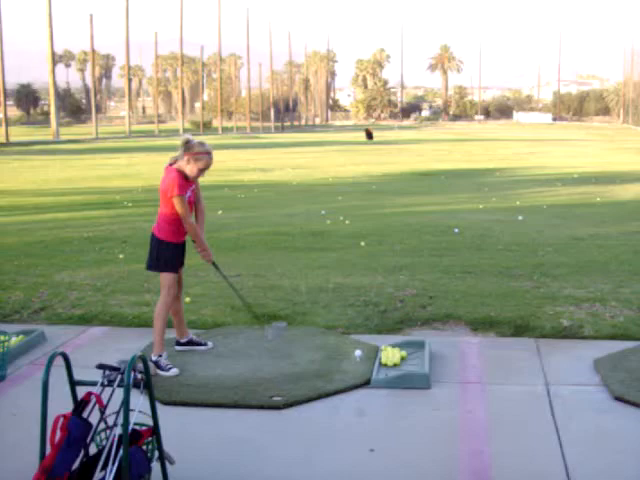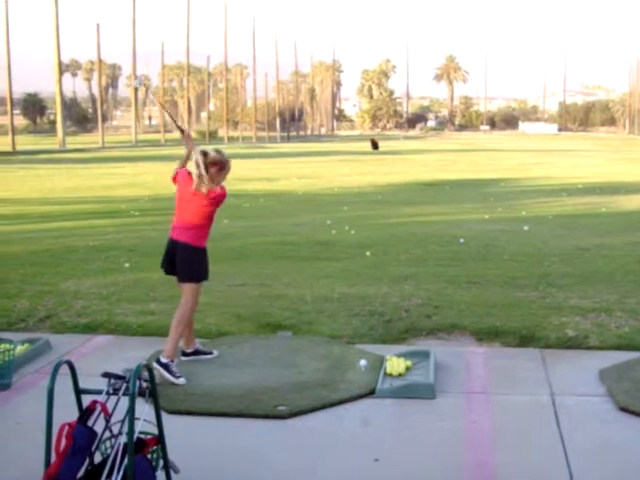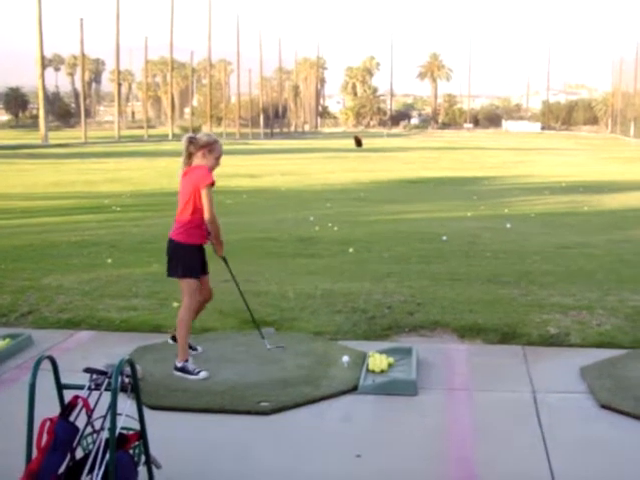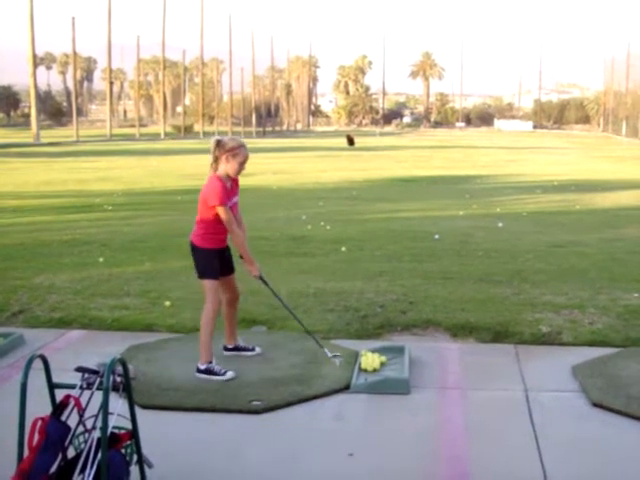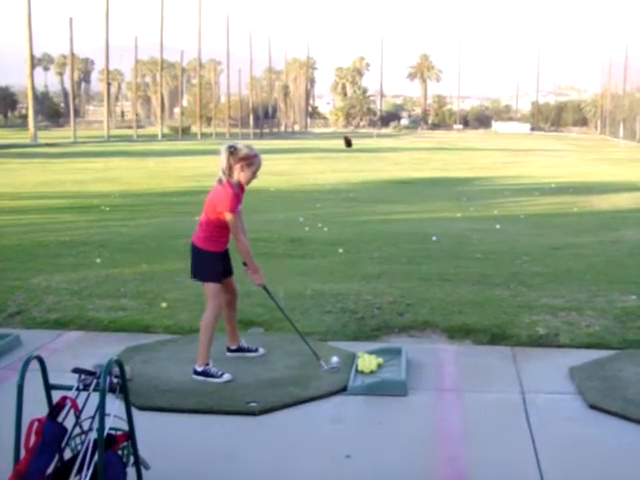
dt=0.7s
person 1, frame 1
left shoulder: (187, 175)
right shoulder: (174, 181)
left elbow: (199, 207)
right elbow: (188, 220)
left wrist: (201, 241)
right wrist: (203, 247)
left hip: (177, 240)
right hip: (165, 242)
left knee: (177, 288)
right knee: (168, 293)
left ankle: (183, 337)
right ankle: (157, 354)
person 1, frame 2
left shoulder: (183, 178)
right shoulder: (219, 194)
right elbow: (211, 185)
left wrist: (189, 150)
right wrist: (192, 146)
left hip: (175, 244)
right hip: (193, 250)
left knee: (189, 300)
right knee: (188, 303)
left ankle: (190, 347)
right ankle: (166, 358)
person 1, frame 3
left shoulder: (190, 174)
right shoulder: (203, 174)
right elbow: (209, 216)
left wrist: (211, 239)
right wrist: (219, 243)
left hip: (194, 244)
right hip: (184, 245)
left knee: (205, 293)
right knee: (191, 301)
left ankle: (179, 335)
right ankle: (182, 362)
person 1, frame 4
left shoulder: (233, 182)
right shoulder: (215, 188)
left elbow: (238, 221)
right elbow: (232, 229)
left wrist: (246, 254)
right wrist: (250, 262)
left hip: (220, 246)
right hip: (204, 247)
left knee: (233, 294)
right knee: (214, 302)
left ankle: (231, 343)
right ankle: (205, 364)
person 1, frame 5
left shoulder: (238, 188)
right shoulder: (226, 195)
left elbow: (242, 227)
right elbow: (239, 237)
left wrist: (249, 263)
right wrist: (254, 270)
left hip: (218, 249)
right hip: (206, 250)
left knee: (230, 295)
right knee: (214, 305)
left ankle: (234, 344)
right ankle: (202, 366)
